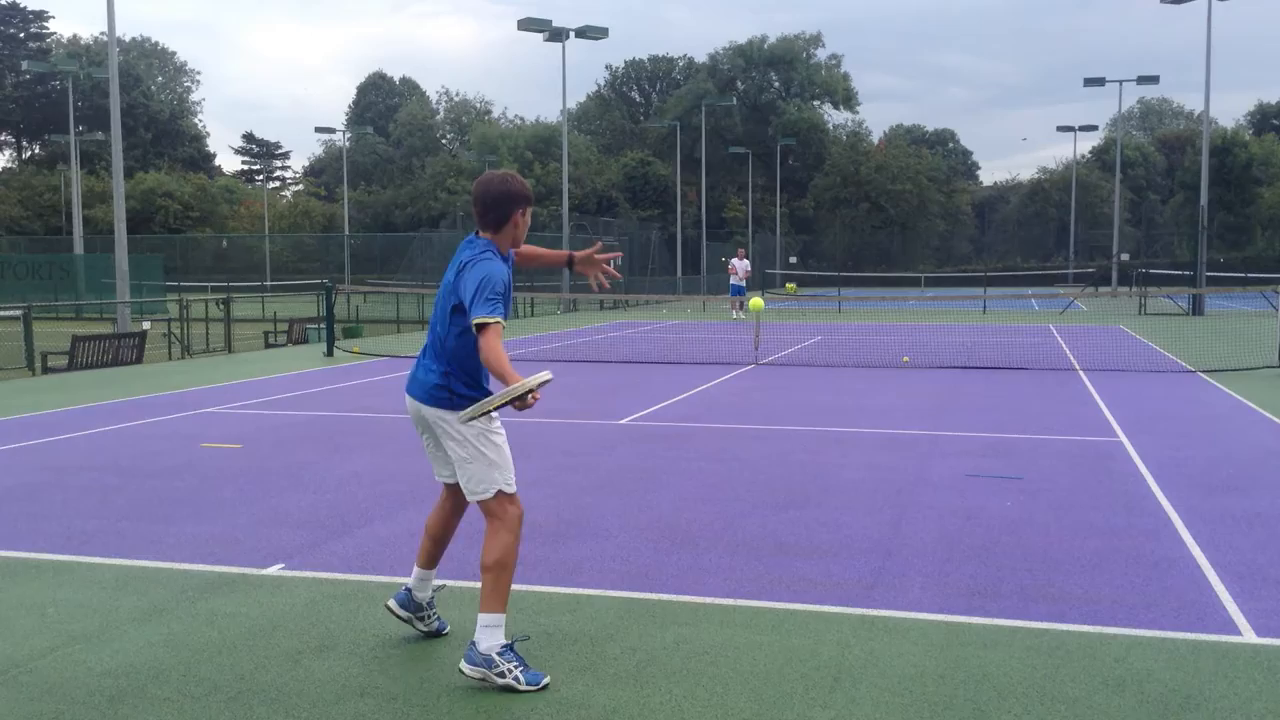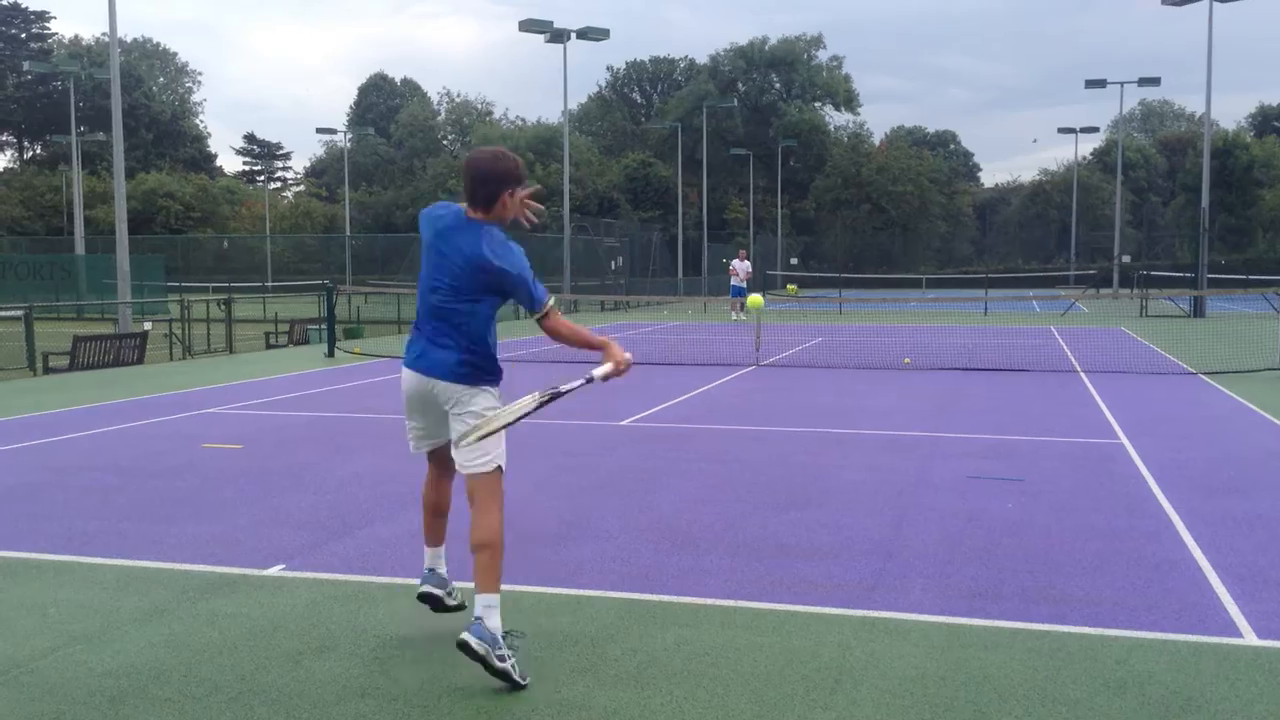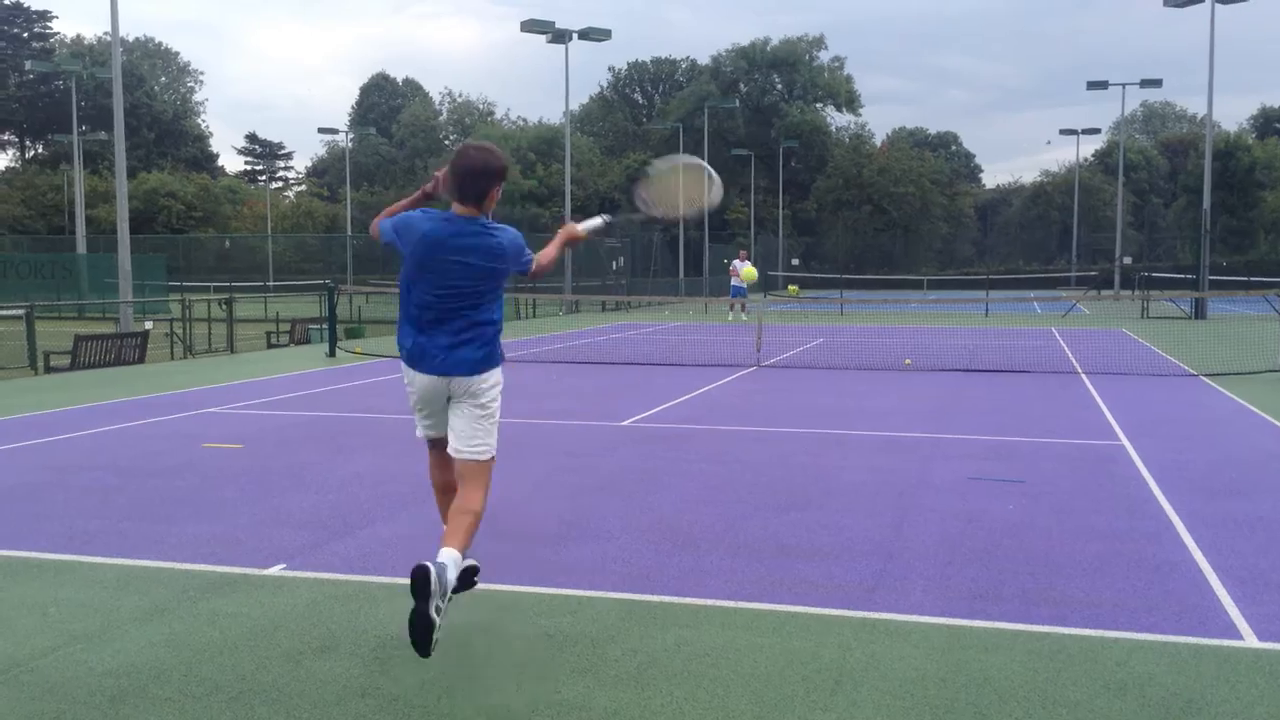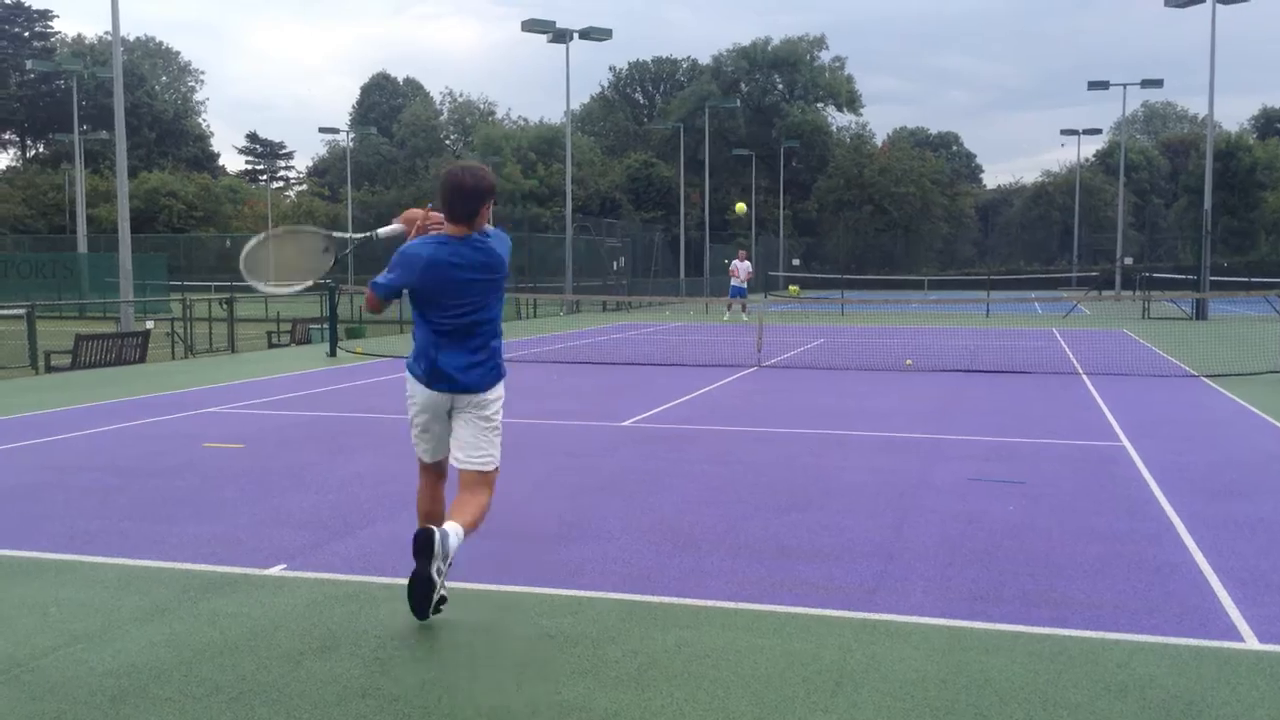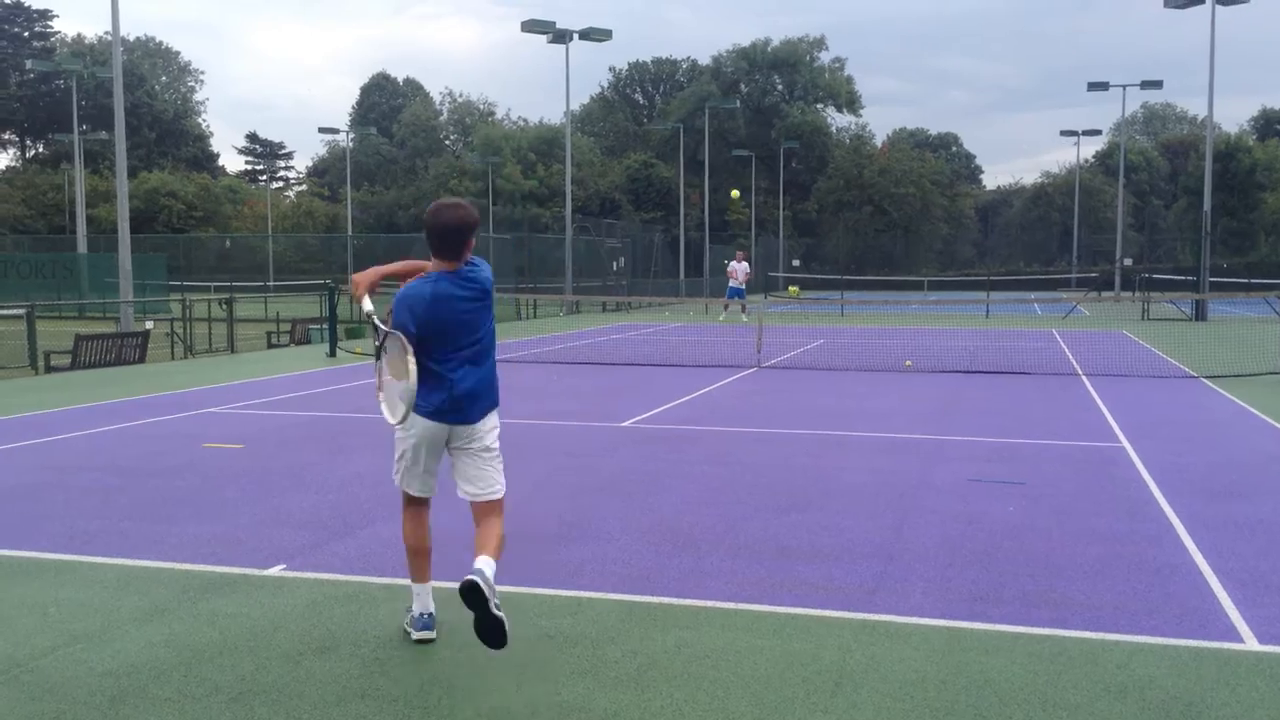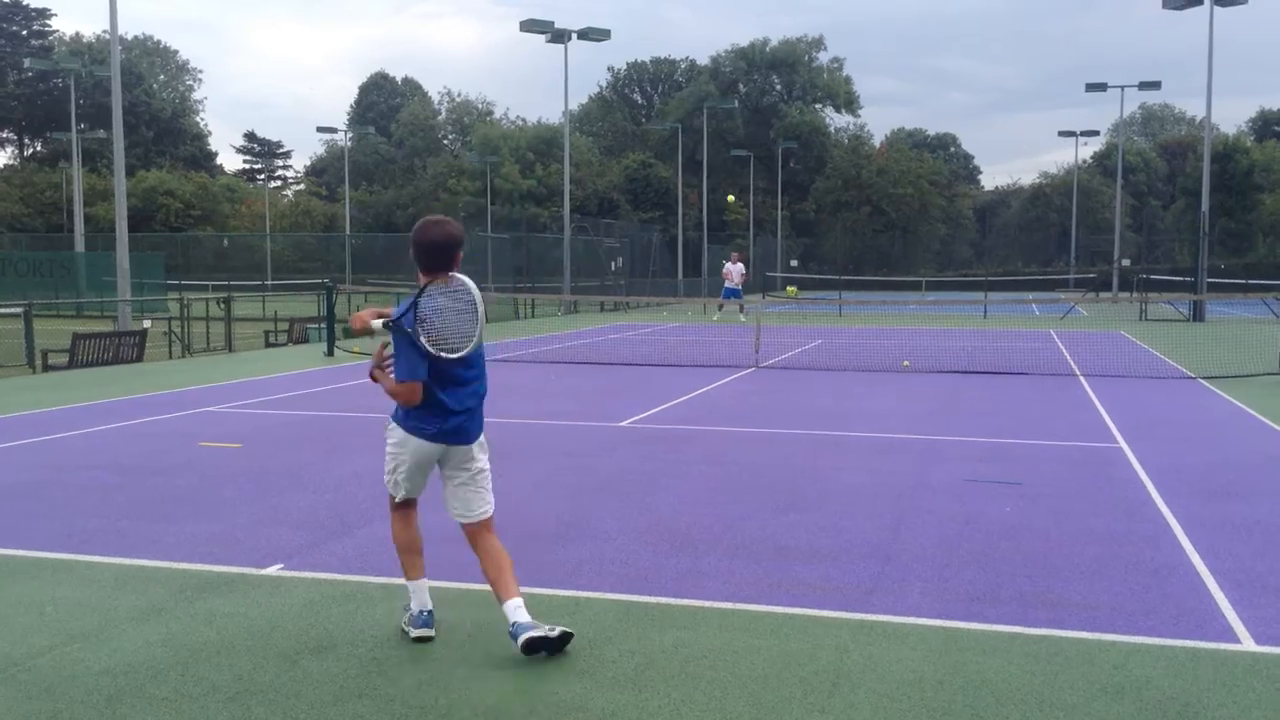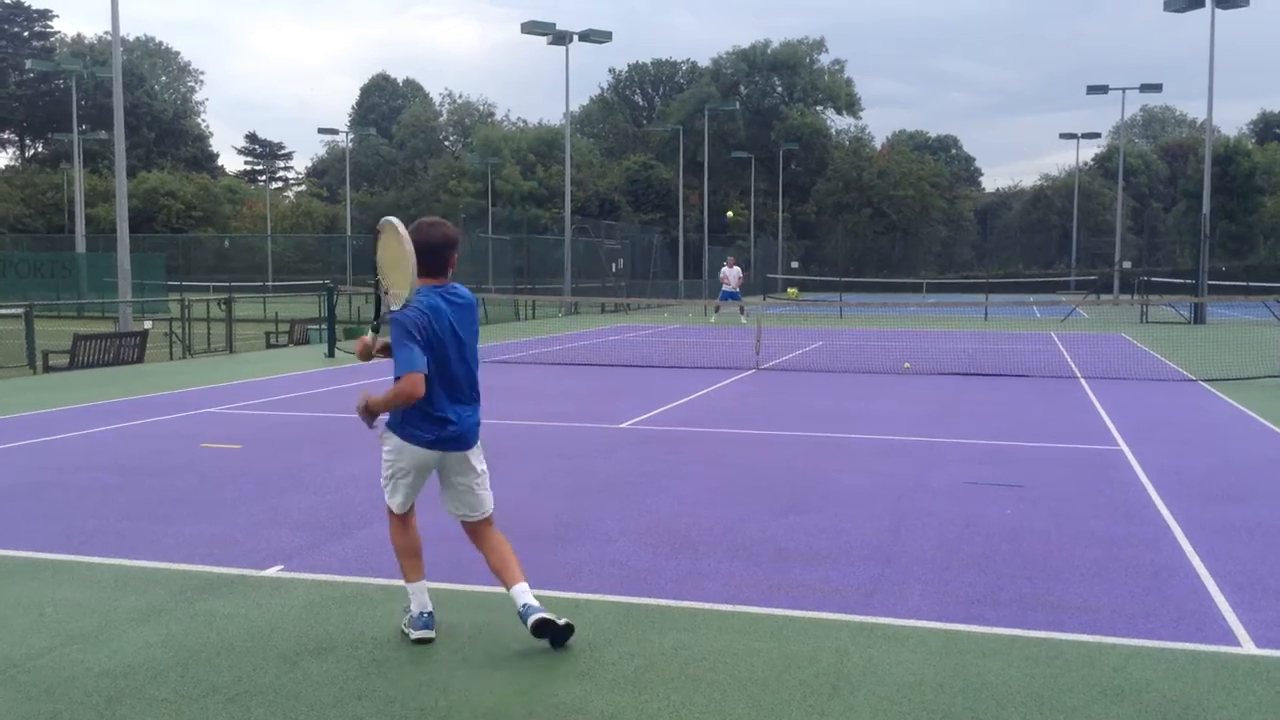
dt=0.1s
person 1, frame 1
left shoulder: (472, 249)
right shoulder: (491, 275)
left elbow: (515, 254)
right elbow: (488, 342)
left wrist: (572, 259)
right wrist: (513, 382)
left hip: (426, 396)
right hip: (457, 407)
left knee: (454, 496)
right knee: (505, 516)
left ankle: (414, 596)
right ankle: (489, 650)
person 1, frame 2
left shoulder: (438, 218)
right shoulder: (503, 257)
right elbow: (553, 325)
left wrist: (502, 205)
right wrist: (607, 346)
left hip: (417, 371)
right hip: (466, 380)
left knee: (441, 467)
right knee: (486, 500)
left ankle: (434, 575)
right ankle: (486, 627)
person 1, frame 3
left shoulder: (419, 227)
right shoulder: (501, 239)
left elbow: (377, 228)
right elbow: (533, 265)
left wrist: (425, 193)
right wrist: (563, 238)
left hip: (418, 364)
right hip: (476, 372)
left knee: (439, 452)
right knee: (472, 480)
left ankle: (456, 560)
right ankle: (441, 571)
person 1, frame 4
left shoulder: (416, 256)
right shoulder: (499, 247)
left elbow: (373, 305)
right wrist: (430, 222)
left hip: (429, 381)
right hip: (481, 386)
left knee: (432, 475)
right knee: (477, 492)
left ankle: (430, 564)
right ankle: (441, 543)
person 1, frame 5
left shoulder: (409, 300)
right shoulder: (481, 274)
right elbow: (431, 265)
right wrist: (376, 273)
left hip: (428, 414)
right hip: (478, 415)
left knee: (415, 506)
right knee: (490, 518)
left ankle: (422, 612)
right ankle: (478, 578)
person 1, frame 6
left shoulder: (411, 320)
left elbow: (410, 396)
left wrist: (380, 376)
right wrist: (375, 318)
left hip: (416, 431)
right hip: (464, 432)
left knee: (403, 508)
right knee: (482, 534)
left ankle: (420, 609)
right ankle: (522, 624)
person 1, frame 7
left shoulder: (408, 313)
right shoulder: (466, 300)
left elbow: (413, 390)
left wrist: (374, 404)
right wrist: (381, 346)
left hip: (413, 436)
right hip: (462, 435)
left knee: (399, 515)
right knee: (483, 529)
left ankle: (420, 611)
right ankle: (530, 608)
